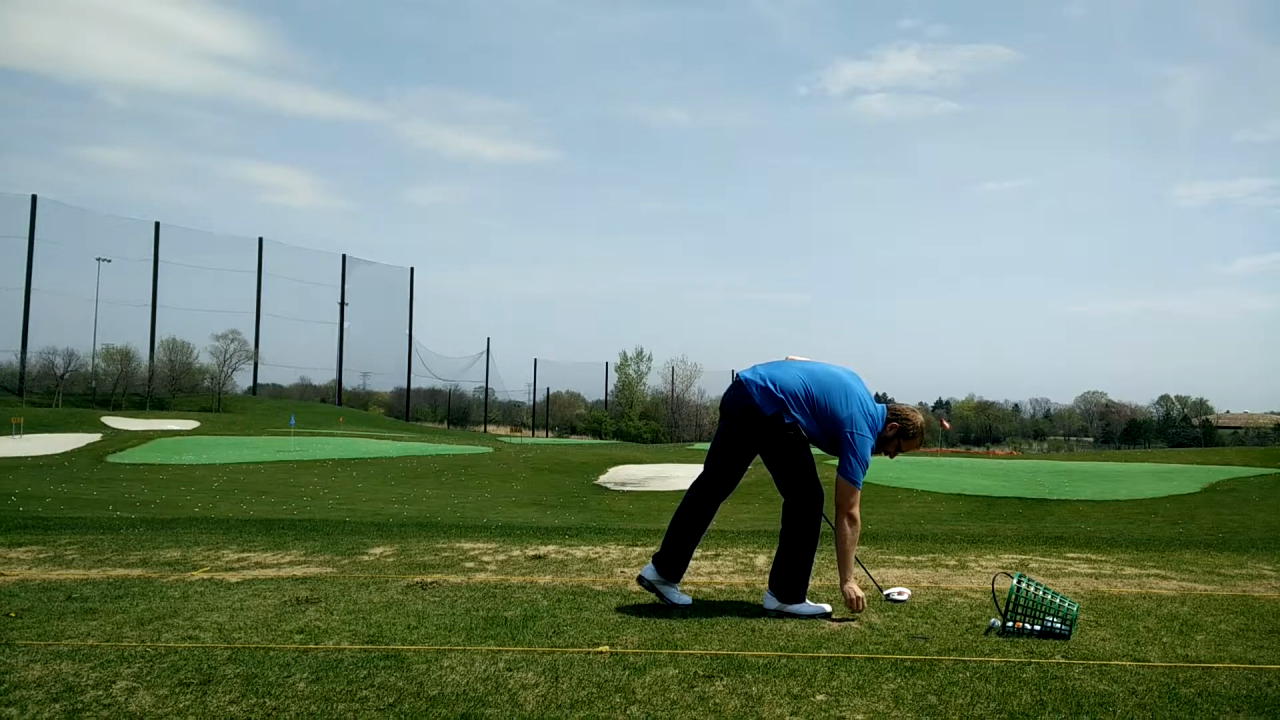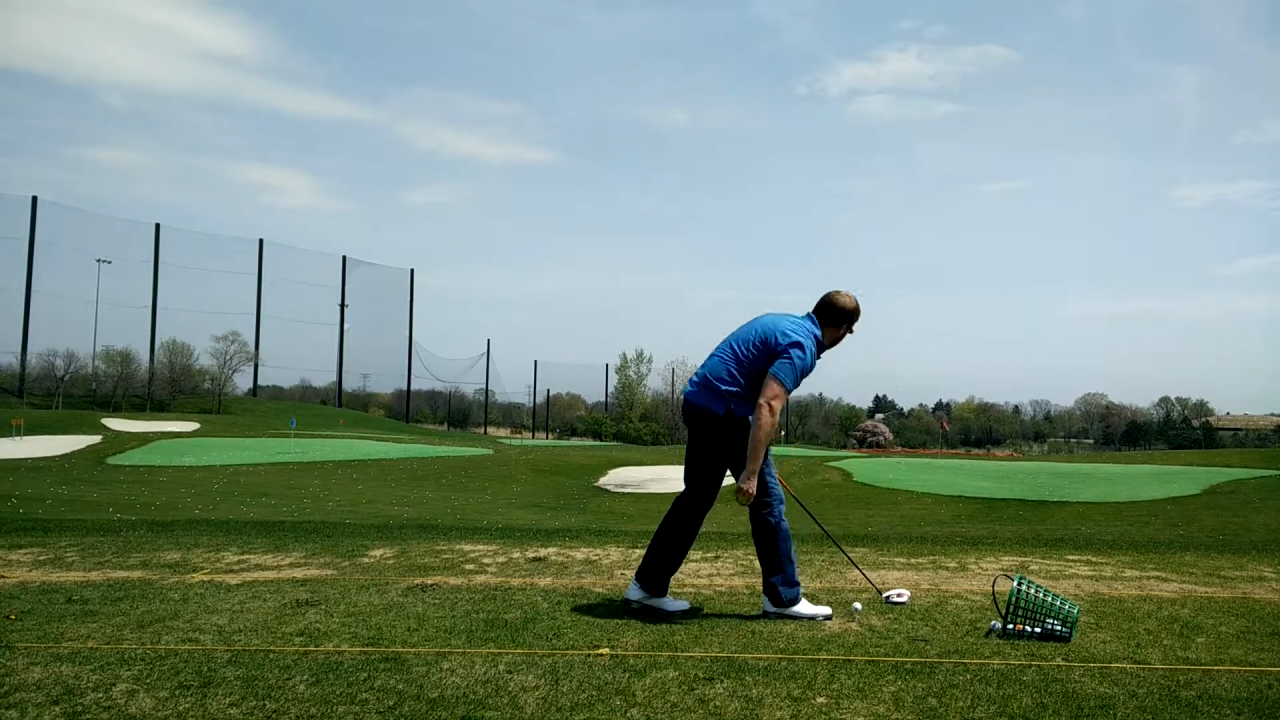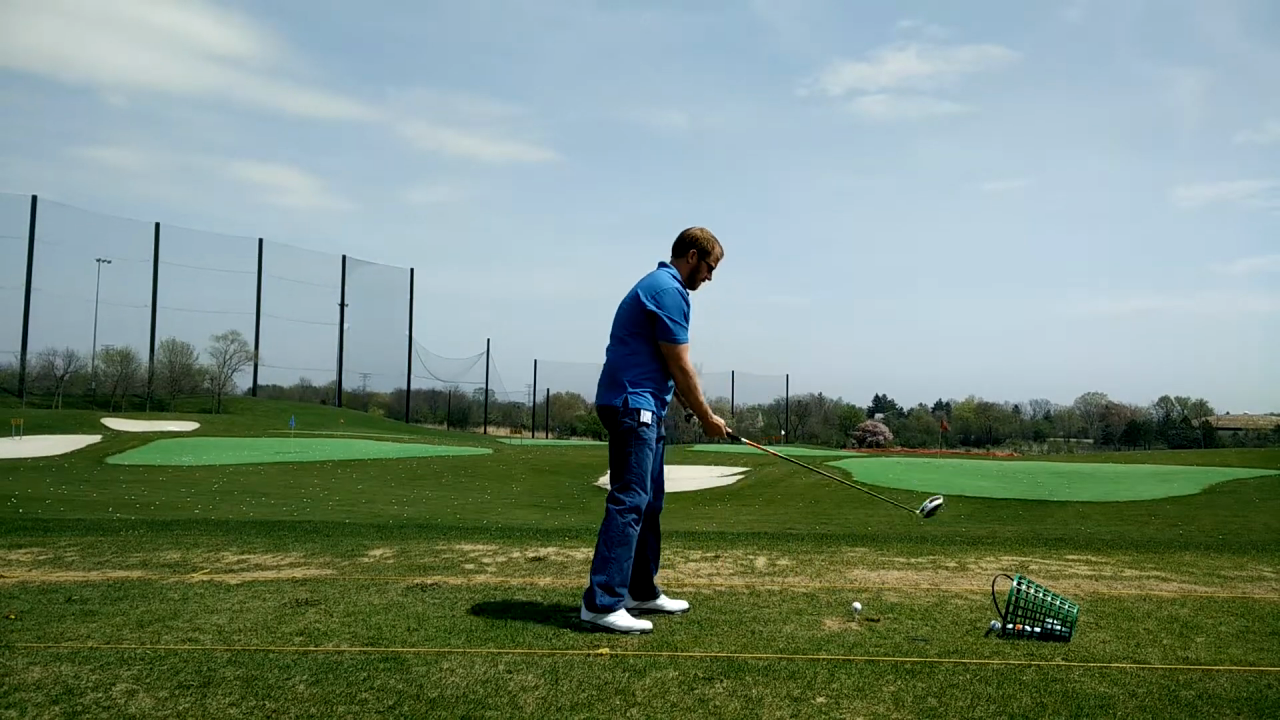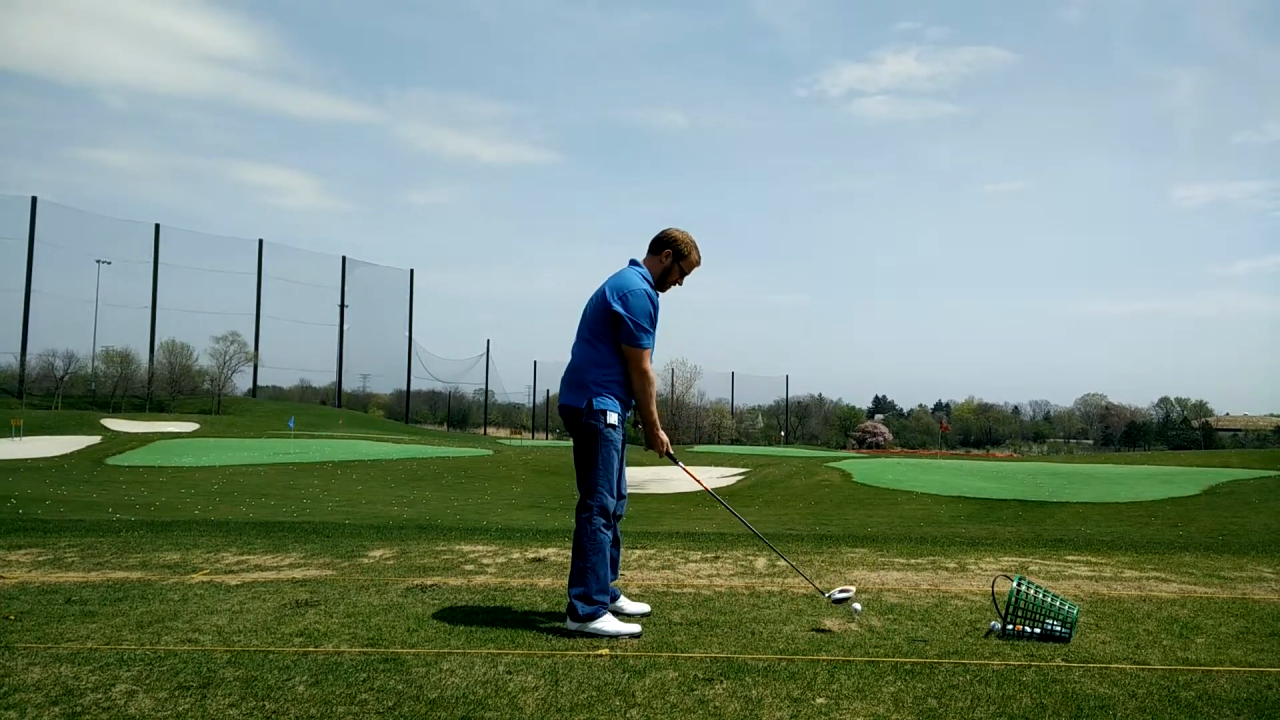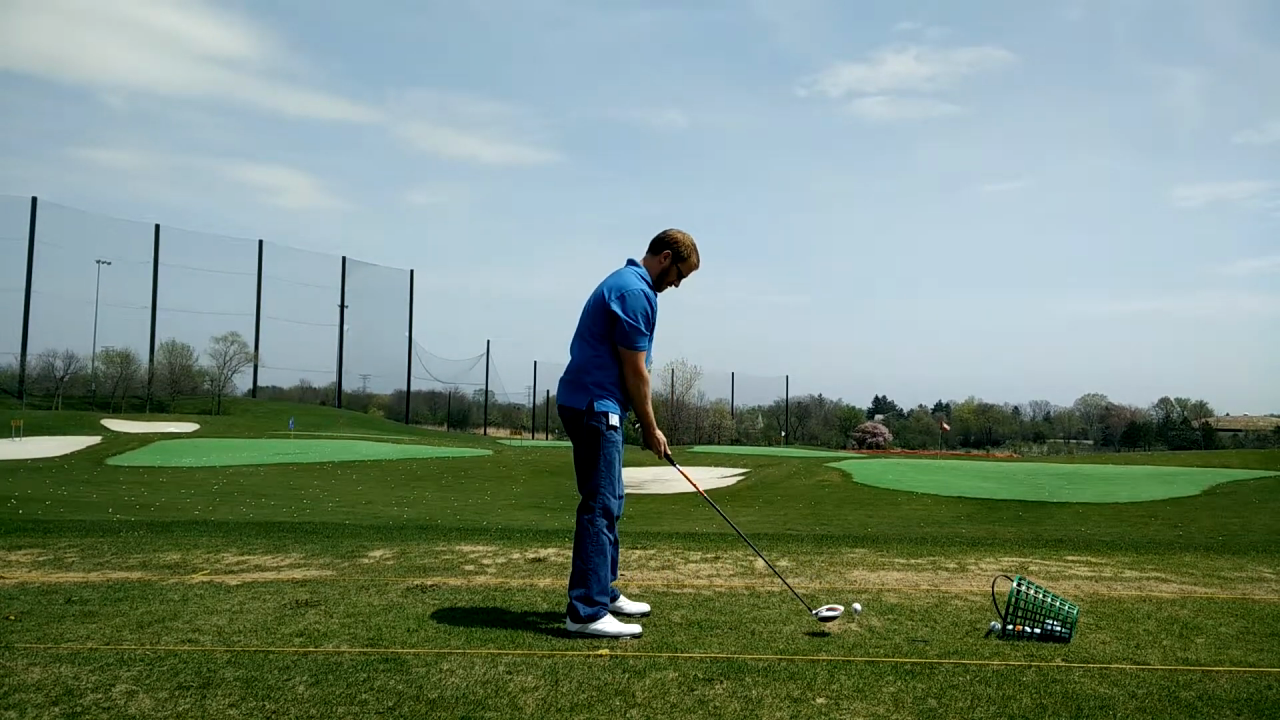
dt=1s
person 1, frame 1
left shoulder: (856, 391)
right shoulder: (861, 431)
left elbow: (793, 359)
right elbow: (847, 514)
right wrist: (847, 580)
left hip: (741, 393)
right hip: (770, 410)
left knee: (710, 486)
right knee: (806, 500)
left ankle: (662, 570)
right ankle: (786, 595)
person 1, frame 2
left shoulder: (779, 321)
right shoulder: (801, 347)
right elbow: (768, 407)
right wrist: (752, 470)
left hip: (699, 402)
right hip: (726, 411)
left knee: (697, 497)
right knee: (767, 501)
left ankle: (647, 585)
right ankle: (784, 598)
person 1, frame 3
left shoulder: (657, 285)
right shoulder: (669, 290)
right elbow: (680, 366)
left wrist: (694, 411)
right wrist: (706, 416)
left hip: (637, 405)
right hip: (632, 406)
left knee: (649, 502)
right knee: (629, 499)
left ankle: (641, 590)
right ankle: (601, 602)
person 1, frame 4
left shoulder: (628, 283)
right shoulder: (638, 291)
left elbow: (630, 366)
right elbow: (640, 371)
left wrist: (646, 423)
right wrist: (654, 428)
left hip: (596, 404)
right hip: (595, 406)
left knee: (611, 502)
right knee: (598, 505)
left ankle: (604, 592)
right ankle: (585, 610)
person 1, frame 5
left shoulder: (625, 282)
right shoulder: (636, 291)
right elbow: (635, 372)
left wrist: (644, 422)
right wrist: (650, 427)
left hip: (592, 404)
right hip: (594, 407)
left knee: (608, 502)
right knee: (599, 506)
left ankle: (603, 592)
right ankle: (586, 611)
